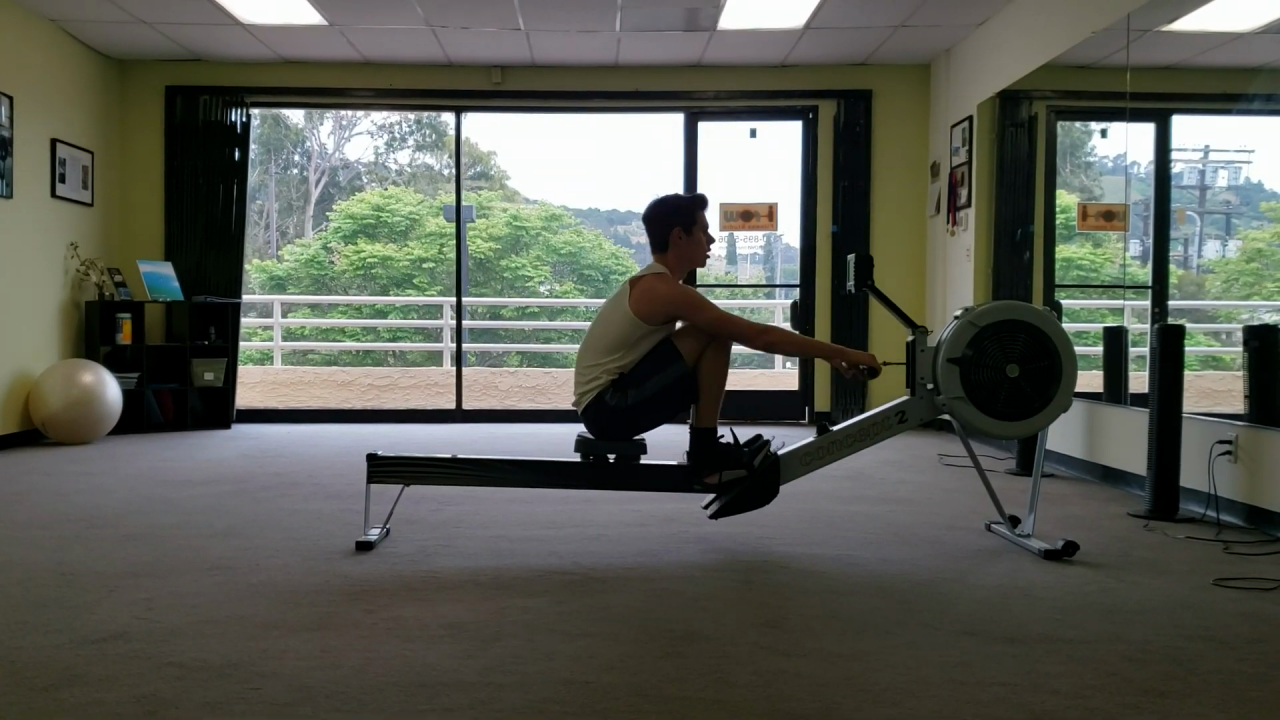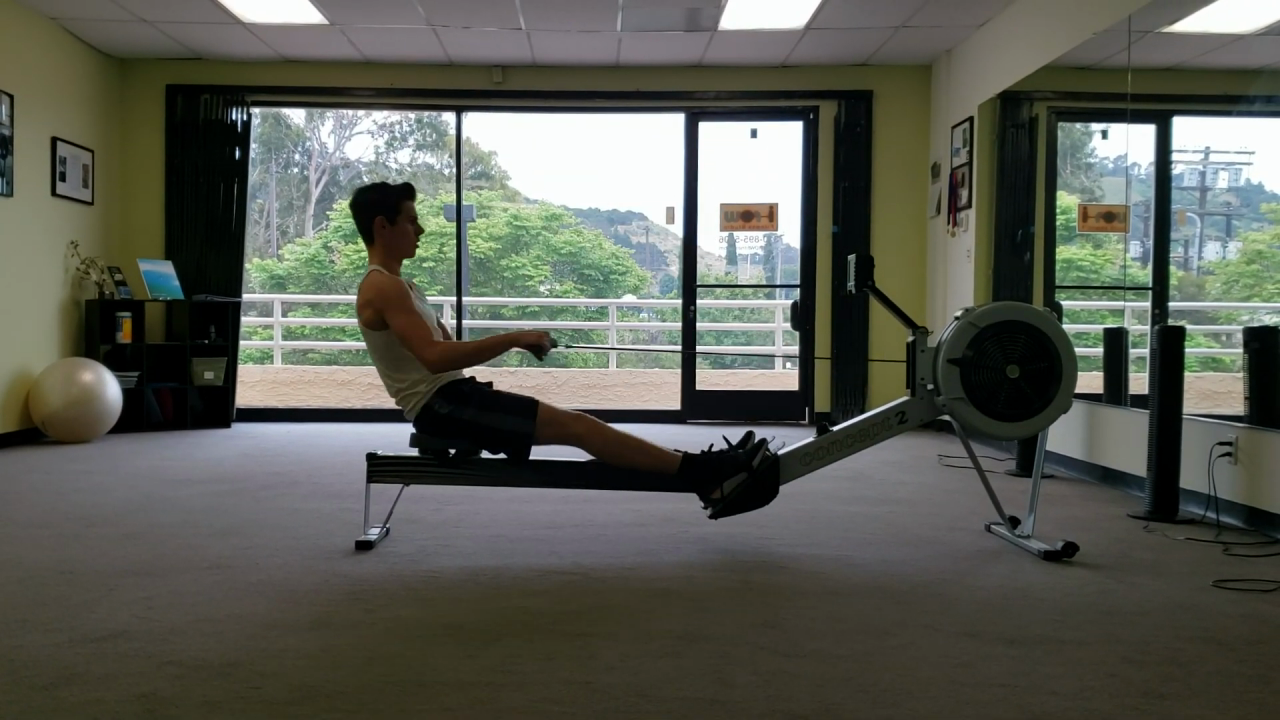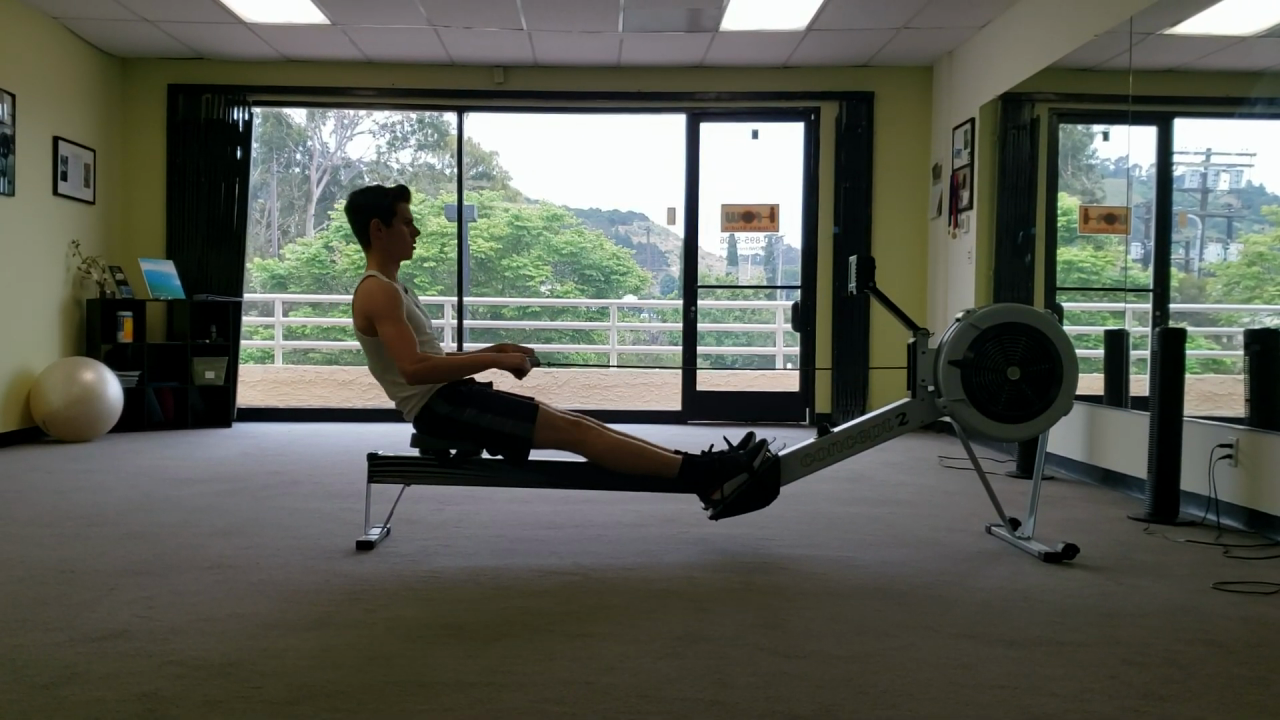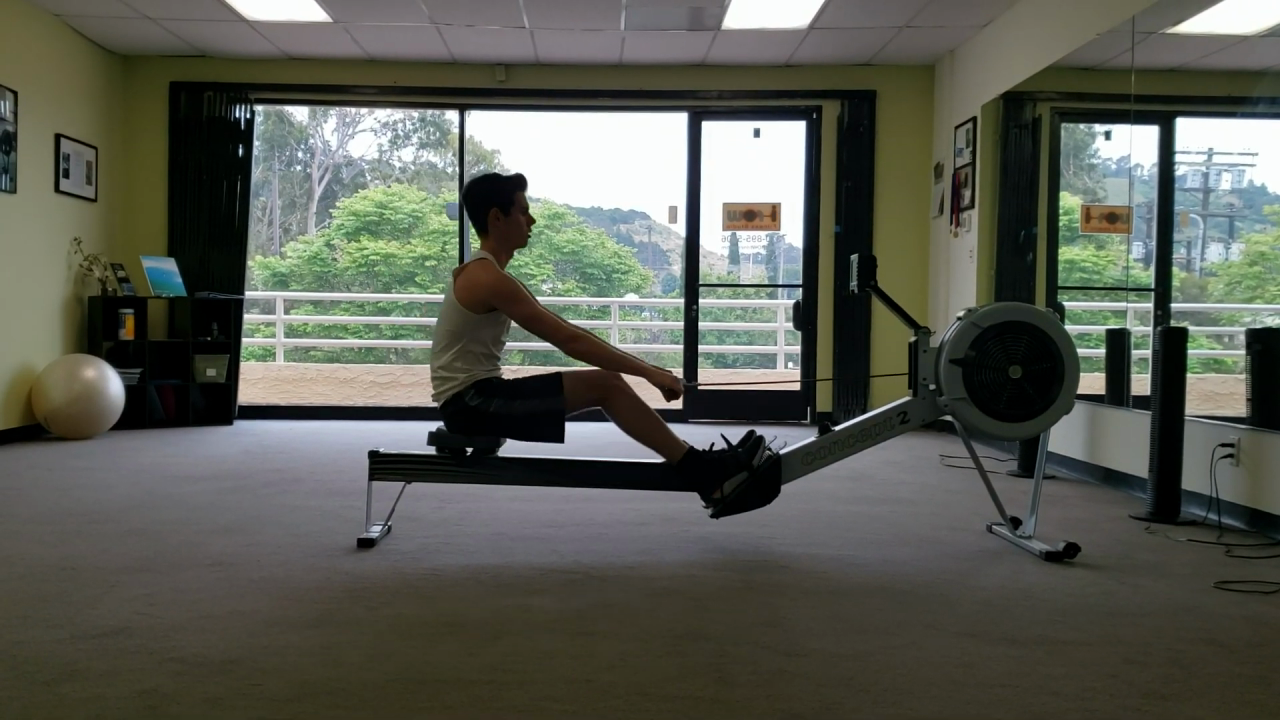
dt=0.7s
person 1, frame 1
left shoulder: (653, 283)
right shoulder: (666, 291)
left elbow: (751, 335)
right elbow: (758, 336)
left wrist: (827, 353)
right wrist: (840, 352)
left hip: (611, 403)
right hip: (608, 408)
left knee: (719, 333)
right knee: (716, 335)
left ankle: (712, 459)
right ankle: (710, 454)
person 1, frame 2
left shoulder: (392, 284)
right shoulder: (382, 287)
left elbow: (442, 346)
right elbow: (438, 358)
left wrist: (516, 339)
right wrist: (511, 338)
left hip: (450, 398)
right hip: (440, 406)
left knee: (575, 421)
right knee: (574, 426)
left ankle: (700, 468)
right ankle: (701, 473)
person 1, frame 3
left shoulder: (392, 288)
right shoulder: (377, 292)
right elbow: (414, 369)
left wrist: (492, 352)
right wrist: (491, 358)
left hip: (450, 398)
right hip: (440, 407)
left knee: (576, 422)
right knee: (573, 430)
left ankle: (701, 467)
right ankle: (702, 474)
person 1, frame 4
left shoulder: (490, 273)
right shoulder: (487, 277)
left elbow: (568, 332)
right elbow: (569, 341)
left wrist: (643, 368)
right wrist: (649, 374)
left hip: (480, 396)
right hip: (471, 402)
left knee: (611, 382)
right knee: (609, 385)
left ankle: (699, 466)
right ankle: (703, 472)
